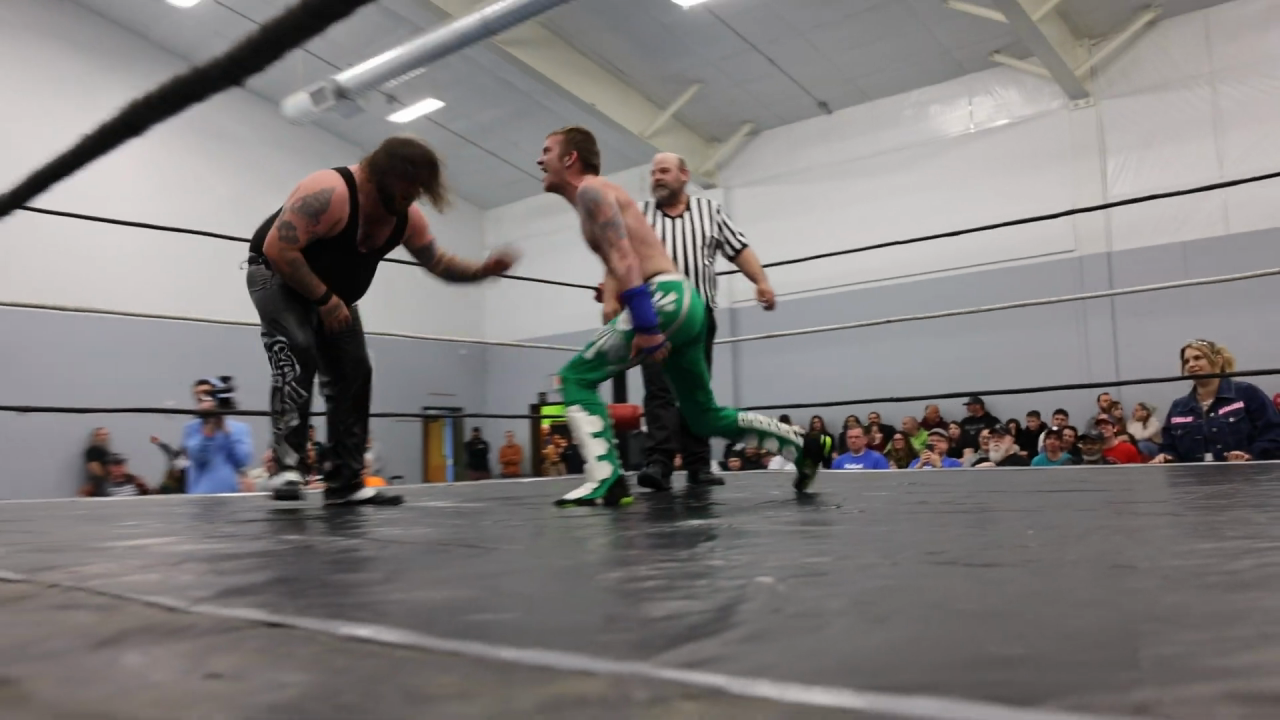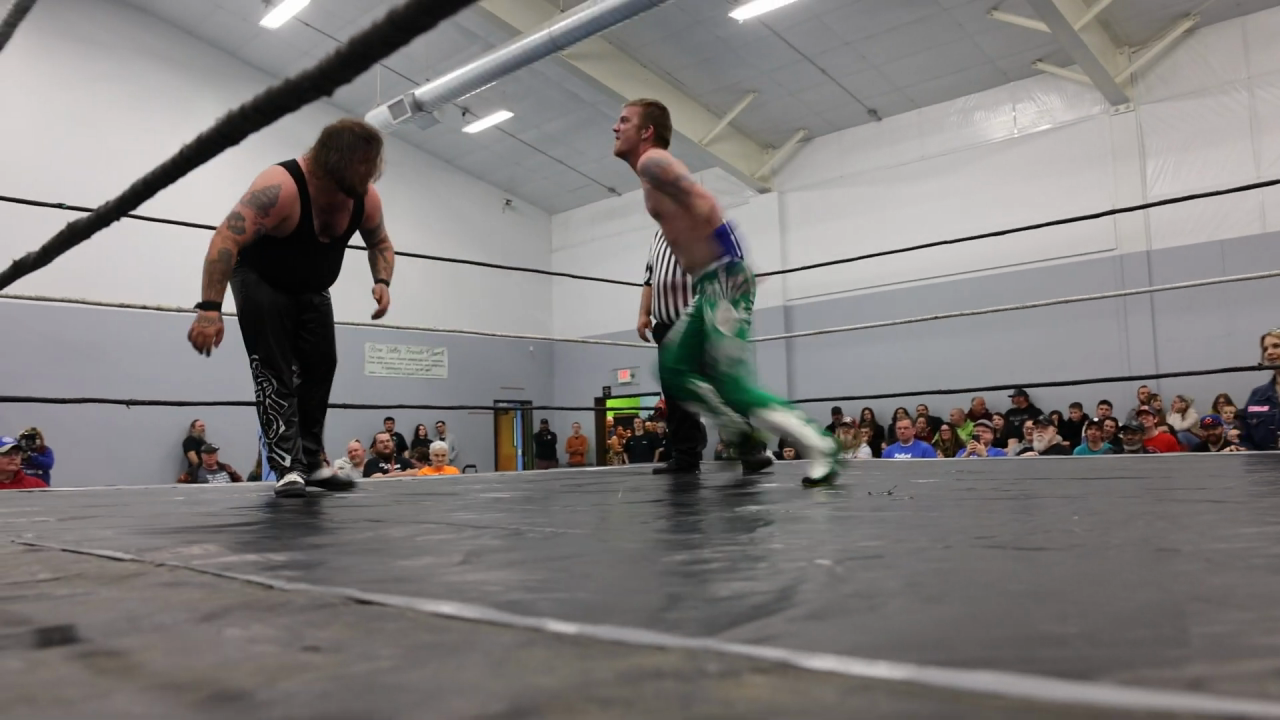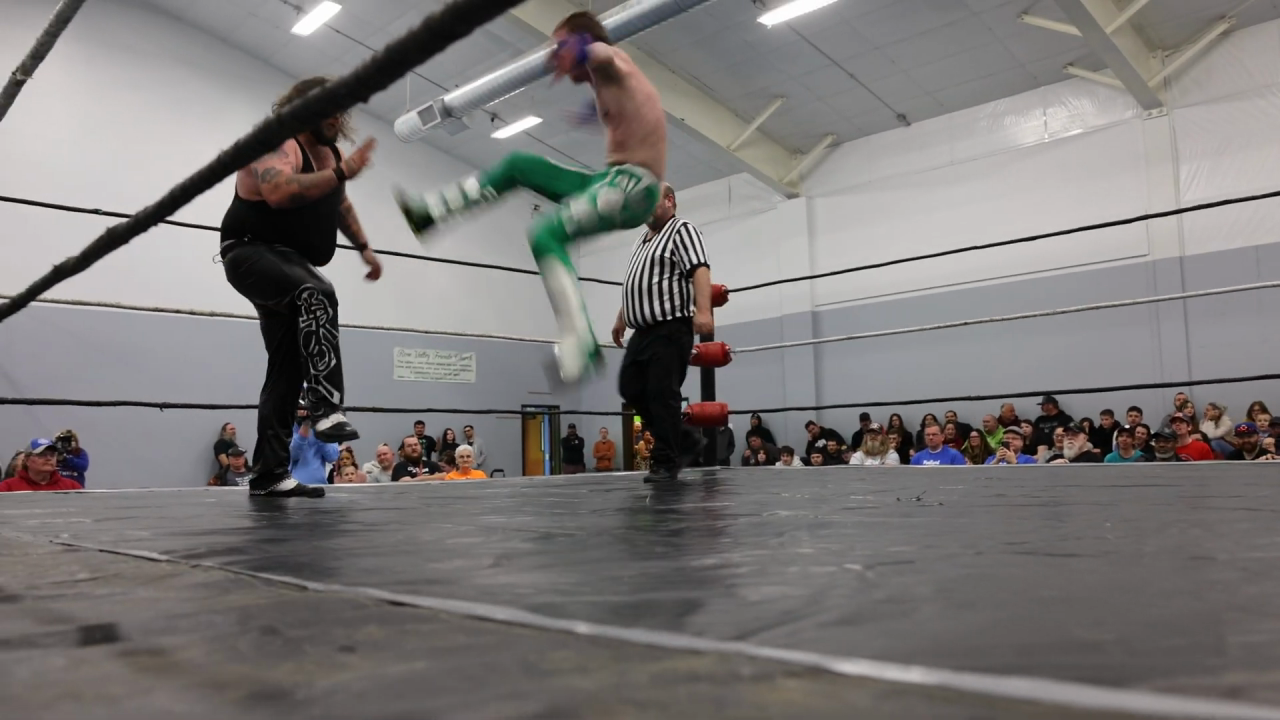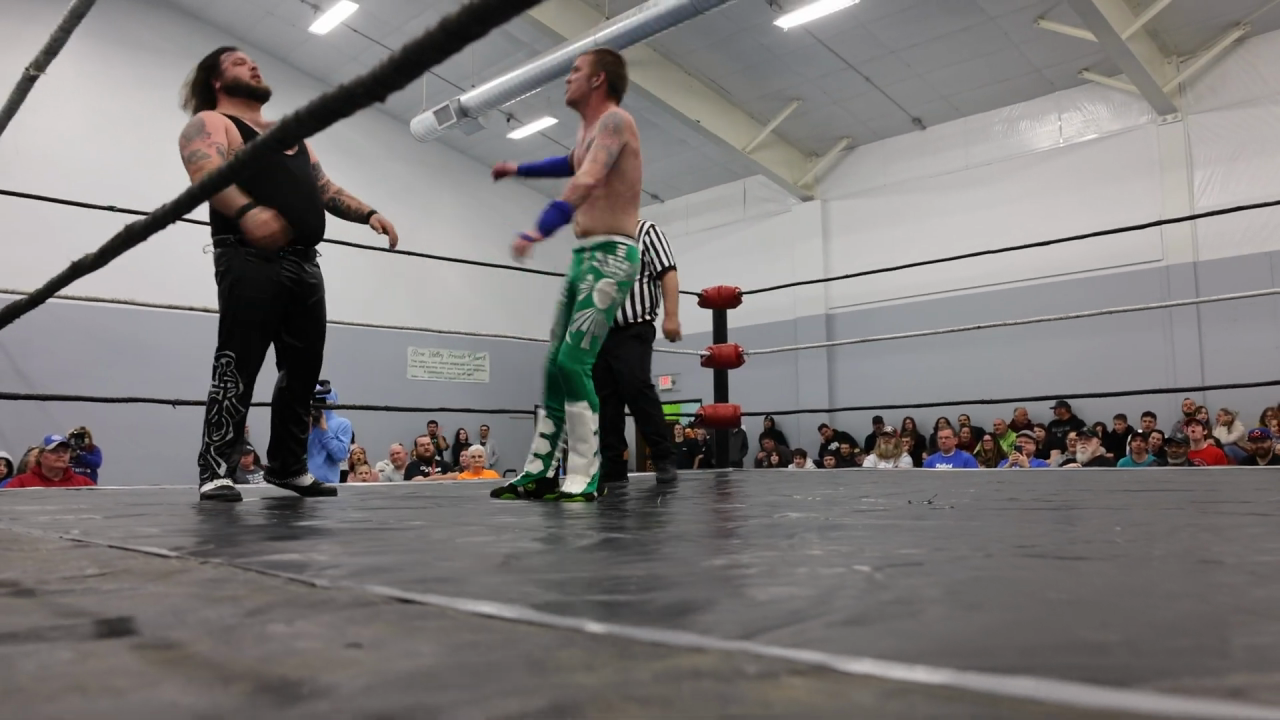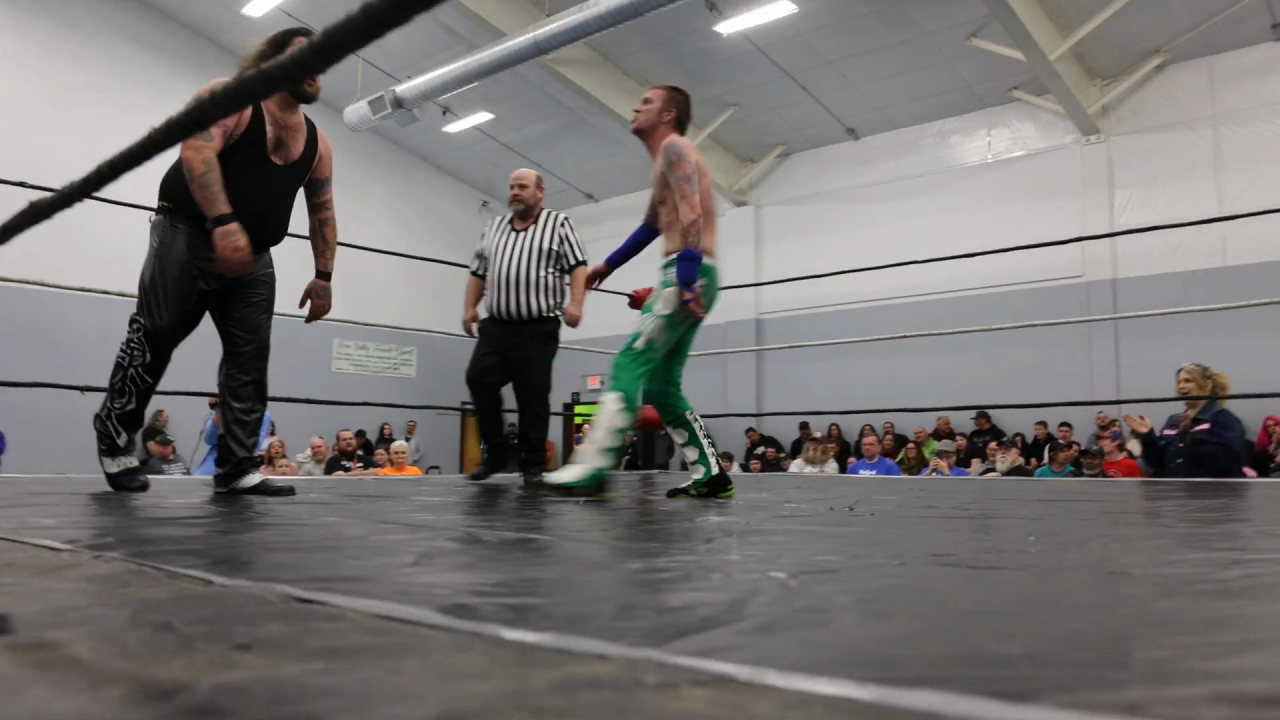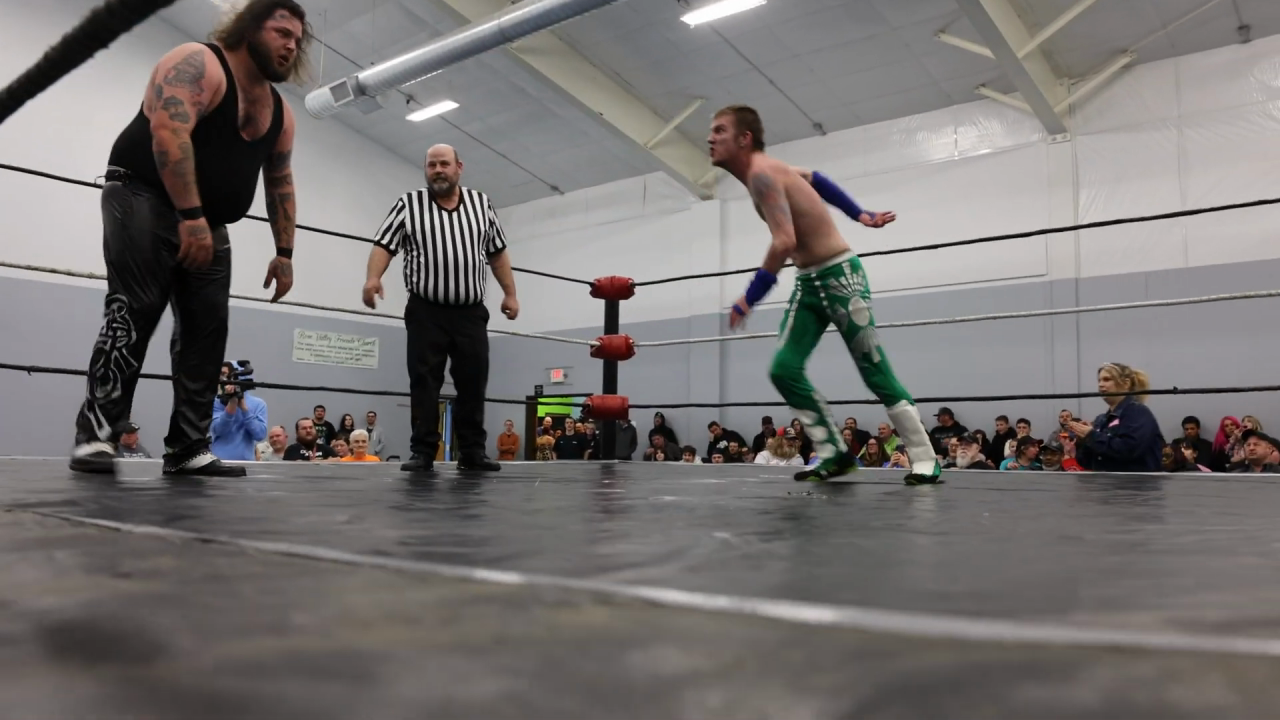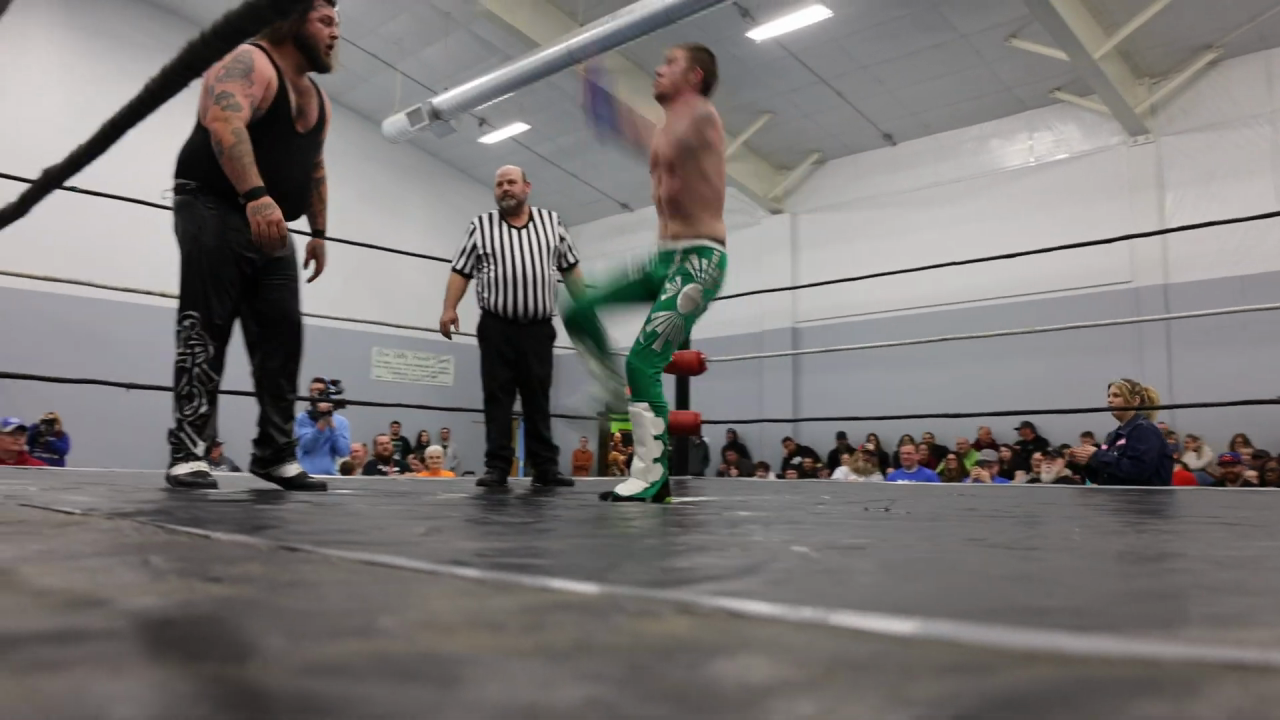
dt=0.7s
person 1, frame 1
left shoulder: (407, 215)
right shoulder: (329, 191)
left elbow: (440, 263)
right elbow: (276, 249)
left wrist: (483, 269)
right wrist: (324, 299)
left hip: (334, 290)
right hip: (277, 275)
left knee: (351, 376)
right knee: (297, 349)
left ankle: (343, 483)
right ankle: (289, 464)
person 1, frame 2
left shoulder: (365, 197)
right shoulder: (281, 186)
left elbow: (381, 244)
right elbow: (226, 239)
left wrist: (382, 281)
right wrist: (209, 309)
left hip: (312, 291)
right hip: (260, 282)
left knee: (320, 368)
right knee: (275, 373)
left ankle: (310, 461)
right ankle: (288, 468)
person 1, frame 3
left shoulder: (328, 152)
right shoulder: (275, 141)
left elbow: (338, 203)
right elbow: (279, 192)
left wrist: (363, 246)
right wrist: (342, 174)
left hip: (292, 261)
right hip: (253, 253)
left knee: (286, 366)
right knee: (318, 295)
left ankle: (270, 474)
right ankle: (328, 412)
person 1, frame 4
right shoulder: (208, 125)
left elbow: (325, 188)
right elbow: (207, 174)
left wrist: (368, 213)
right wrist: (247, 212)
left hip: (304, 263)
right hip: (251, 261)
left knee: (303, 369)
right knee: (238, 364)
left ankle: (288, 465)
right ankle: (214, 472)
person 1, frame 5
left shoulder: (315, 141)
left elbow: (322, 210)
right elbow: (197, 151)
left wrist: (323, 276)
right wrist: (224, 223)
left hip: (252, 255)
right hip: (188, 234)
left knee: (249, 358)
right knee: (155, 333)
left ankle: (238, 468)
right ankle: (114, 443)
person 1, frame 6
left shoulder: (280, 113)
right shoulder: (198, 64)
left elbow: (280, 184)
right elbow: (169, 132)
left wrist: (284, 252)
right wrist: (190, 216)
left hip: (206, 222)
right hip: (142, 197)
left knee: (207, 329)
right knee: (136, 308)
left ankle: (188, 448)
right ankle: (96, 434)
person 1, frame 7
left shoulder: (317, 98)
right shoulder: (250, 63)
left elbow: (314, 169)
right elbow: (223, 125)
left wrist: (318, 231)
right wrist: (255, 195)
left hip: (269, 228)
right hip: (216, 211)
left knee: (281, 335)
right knee: (207, 328)
left ankle: (275, 454)
right ankle: (187, 455)
person 2, frame 1
left shoulder: (591, 190)
right shoulder: (598, 197)
left elbow: (624, 258)
left wrist: (646, 326)
left hip: (666, 298)
right hip: (685, 302)
left knee: (576, 376)
right knee: (704, 416)
left ankle: (604, 481)
right ankle: (795, 443)
person 2, frame 2
left shoulder: (652, 162)
right shoulder: (657, 173)
left elbow: (704, 202)
left wrist: (731, 260)
left hip: (724, 280)
right hip: (709, 284)
left knee: (735, 385)
right knee: (672, 369)
left ankle: (819, 450)
right ankle: (741, 435)
person 2, frame 3
left shoulder: (605, 55)
right shoulder: (627, 75)
left elbow: (581, 45)
left wrist: (573, 53)
left hip: (630, 187)
right hip: (613, 182)
left knee: (545, 237)
right knee: (515, 165)
left ankle: (579, 341)
right ankle: (432, 209)
person 2, frame 4
left shoulder: (615, 120)
right shoulder: (588, 130)
left elbow: (586, 182)
left wrist: (537, 229)
right wrist: (519, 168)
left hip: (611, 258)
right hip: (585, 260)
left knee: (572, 363)
right knee: (556, 369)
left ankle: (584, 478)
right ankle: (537, 473)
person 2, frame 5
left shoulder: (676, 148)
right shoulder: (665, 158)
left elbow: (690, 218)
right elbow: (651, 224)
left wrist: (688, 284)
right wrist: (607, 265)
left hip: (691, 279)
right hip: (682, 282)
left knee: (629, 366)
right knee: (662, 387)
left ankle: (591, 466)
right ankle: (710, 472)
person 2, frame 6
left shoulder: (761, 173)
right shoulder: (761, 172)
left elbow: (784, 242)
right elbow: (815, 180)
left wrist: (749, 298)
right wrist: (860, 215)
left hip: (840, 277)
right hip: (808, 283)
left knee: (876, 374)
right knee: (784, 370)
left ankle: (923, 457)
right ankle: (834, 453)
person 2, frame 7
left shoulder: (700, 112)
right shoulder: (665, 125)
left elbow: (669, 148)
left hip: (699, 265)
right hip: (667, 259)
left knee: (643, 361)
right knee: (578, 313)
left ankle: (652, 478)
right ankle: (618, 390)
person 3, frame 1
left shoulder: (709, 210)
right shoulder: (638, 215)
left elbow: (739, 249)
left wrist: (761, 281)
right wrist: (611, 299)
left hip: (698, 317)
right knee: (659, 386)
left ankle: (698, 465)
right ankle: (659, 462)
person 3, frame 2
left shoulder: (713, 225)
right shoulder: (662, 236)
left elbow: (735, 267)
right elbow: (652, 282)
left wrist: (737, 304)
right wrist: (643, 314)
left hip: (705, 322)
right hip: (669, 328)
left knee: (722, 383)
right knee: (676, 392)
left ankle: (749, 449)
right ankle: (686, 455)
person 3, frame 3
left shoulder: (681, 230)
right shoulder: (642, 240)
left elbow: (700, 270)
left wrist: (703, 310)
right wrist: (620, 320)
left hip: (670, 329)
right hip: (643, 331)
left knee: (663, 394)
right knee: (631, 388)
left ankle: (665, 463)
right ankle: (686, 443)
person 3, frame 4
left shoulder: (646, 231)
left elbow: (669, 273)
left wrist: (670, 315)
left hip: (632, 331)
right hip: (601, 335)
left knee: (638, 390)
right knee: (606, 399)
left ankle: (664, 458)
right ankle: (611, 467)
person 3, frame 5
left shoulder: (558, 224)
right shoulder: (494, 227)
left elbow: (578, 267)
right elbow: (478, 273)
left wrist: (575, 302)
right wrist: (470, 307)
left hip: (538, 328)
right hip: (496, 326)
left knee: (533, 397)
right knee: (479, 380)
left ankle: (533, 466)
right ankle: (495, 454)
person 3, frame 6
left shoulder: (481, 204)
right shoulder: (408, 204)
left elbow: (497, 253)
right elbow: (383, 245)
left wrist: (510, 293)
right wrist: (373, 278)
left hip: (470, 312)
right hip: (426, 311)
left knee: (473, 380)
right knee: (424, 380)
left ankle: (472, 451)
right ankle: (423, 452)
person 3, frame 7
left shoulder: (551, 222)
right shoulder: (481, 225)
left elbow: (570, 268)
right elbow: (461, 271)
right wrist: (449, 308)
left hip: (538, 328)
right hip: (496, 327)
left knee: (538, 398)
right knee: (497, 396)
left ankle: (545, 467)
right ankle: (496, 467)
